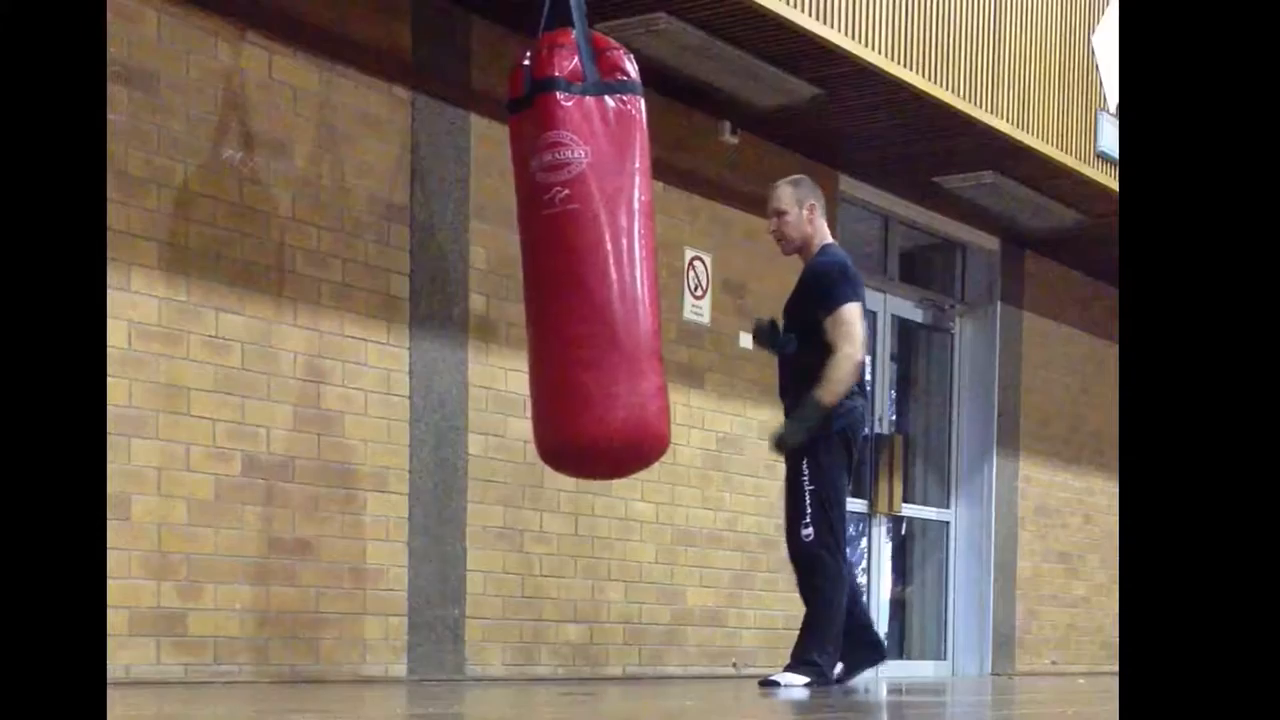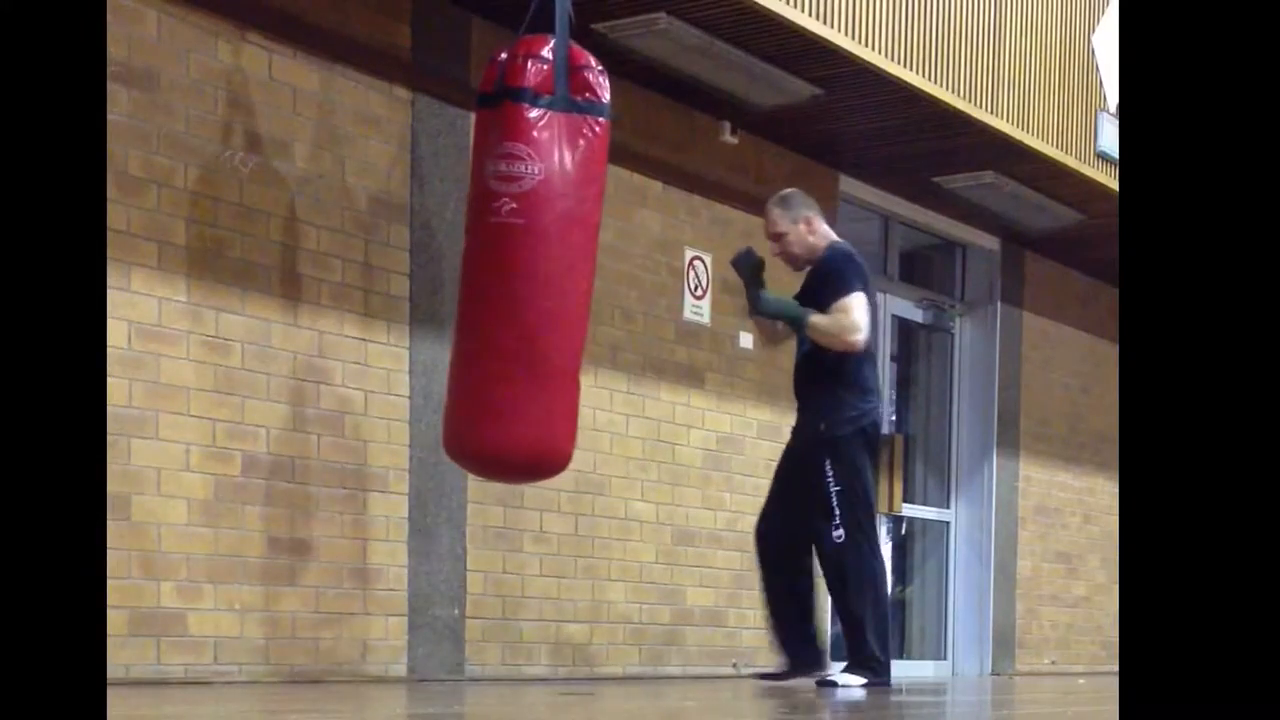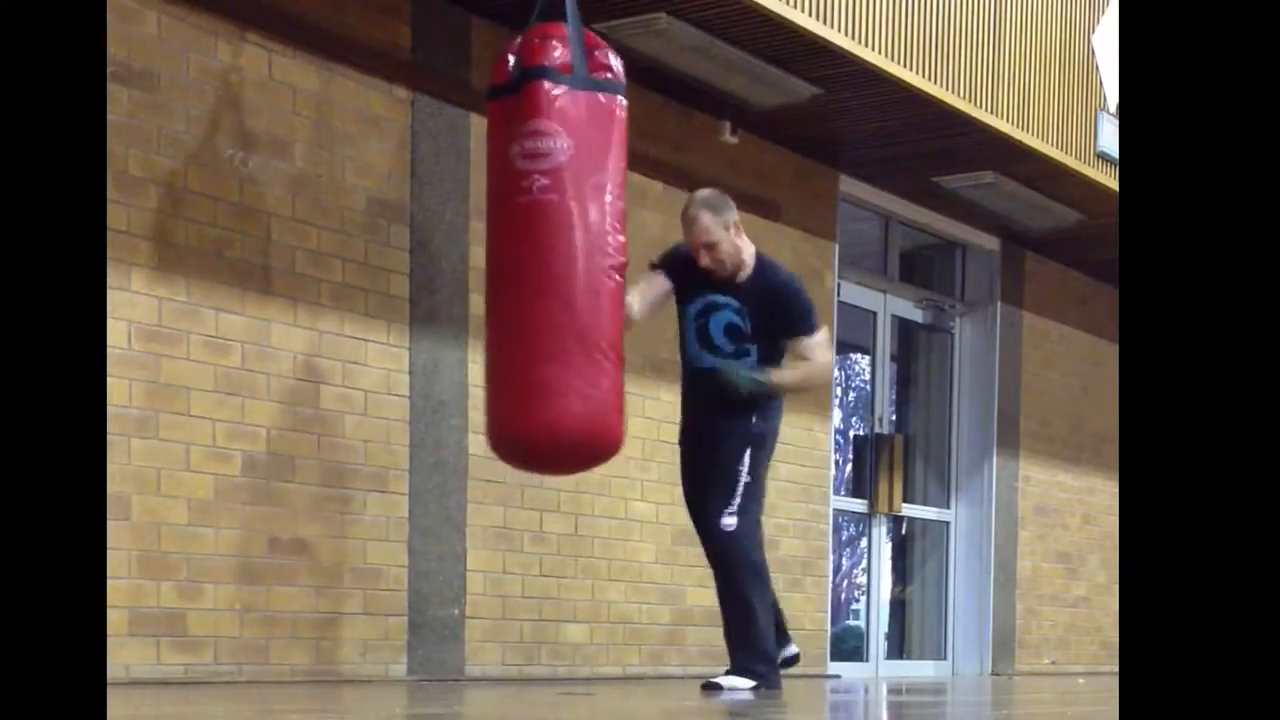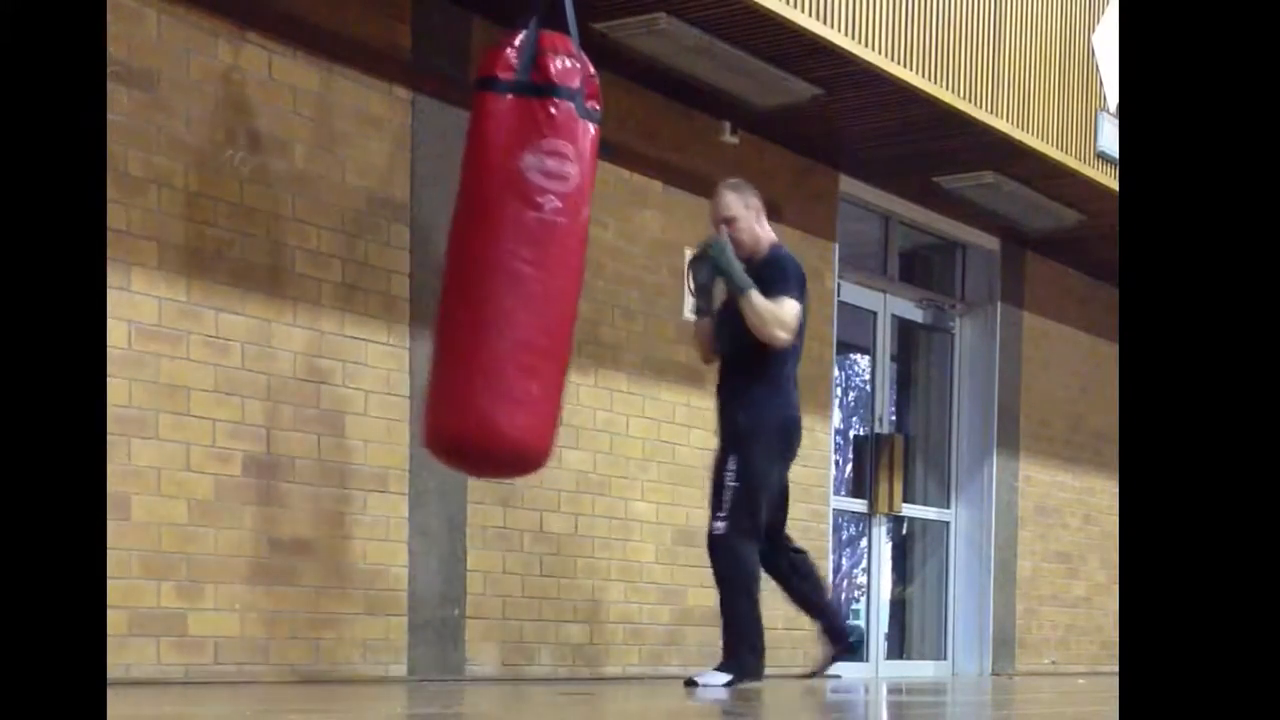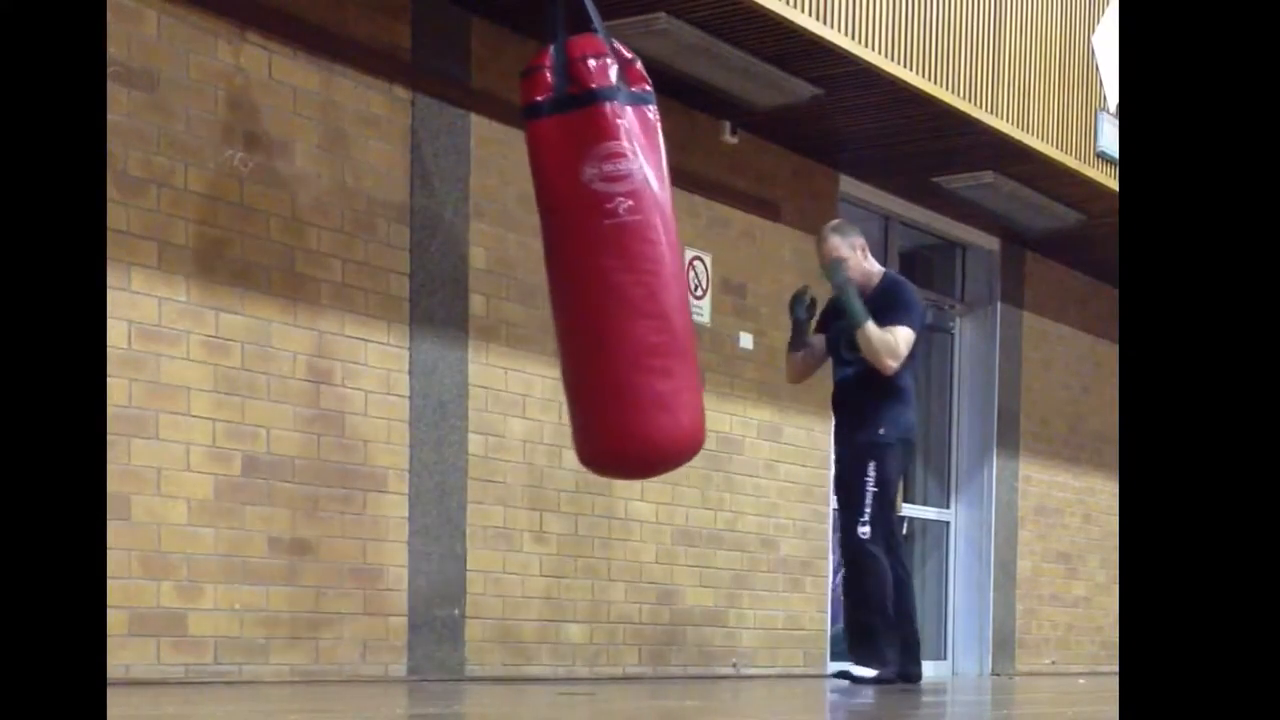
dt=1s
person 1, frame 1
left shoulder: (828, 271)
right shoulder: (826, 270)
left elbow: (851, 353)
left wrist: (805, 420)
right wrist: (778, 342)
left hip: (825, 427)
right hip: (824, 427)
left knee: (816, 542)
right knee: (814, 540)
left ankle: (815, 661)
right ankle: (859, 643)
person 1, frame 2
left shoulder: (839, 263)
right shoulder: (819, 274)
left elbow: (854, 334)
right elbow: (773, 334)
left wrist: (790, 310)
right wrist: (754, 286)
left hip: (842, 426)
right hip: (817, 426)
left knee: (846, 544)
right knee: (777, 536)
left ankle: (870, 662)
right ankle: (800, 653)
person 1, frame 3
left shoulder: (779, 289)
right shoulder: (685, 265)
left elbow: (819, 366)
right elbow: (637, 303)
left wrist: (762, 382)
right wrist: (619, 303)
left hip: (745, 425)
right hip: (699, 423)
left knee: (730, 532)
right knee: (719, 538)
left ankle: (756, 664)
right ankle: (775, 639)
person 1, frame 4
left shoulder: (781, 269)
right shoulder: (744, 274)
left elbow: (779, 332)
right elbow: (709, 352)
left wrist: (736, 278)
right wrist: (704, 297)
left hip: (761, 421)
right hip: (750, 419)
left knee: (730, 536)
right knee: (769, 540)
left ankle: (740, 660)
right ankle: (838, 638)
person 1, frame 5
left shoulder: (899, 294)
right shoulder: (837, 307)
left elbow: (889, 357)
right elbow: (796, 373)
left wrist: (851, 303)
right wrist: (800, 326)
left hip: (883, 432)
right hip: (854, 434)
left knee: (862, 540)
right knee: (881, 546)
left ankle: (876, 653)
right ankle: (902, 659)
